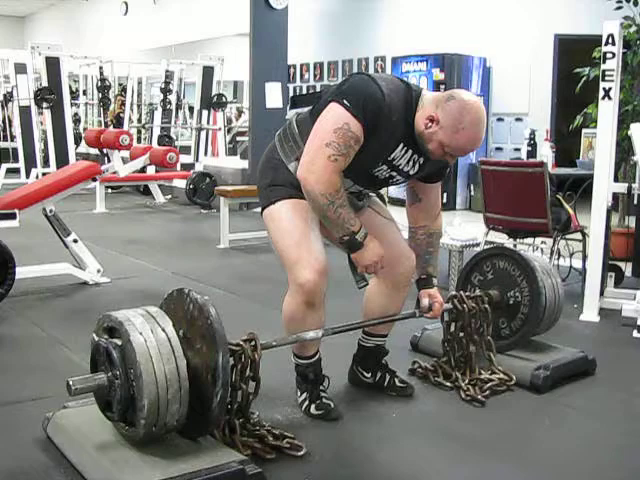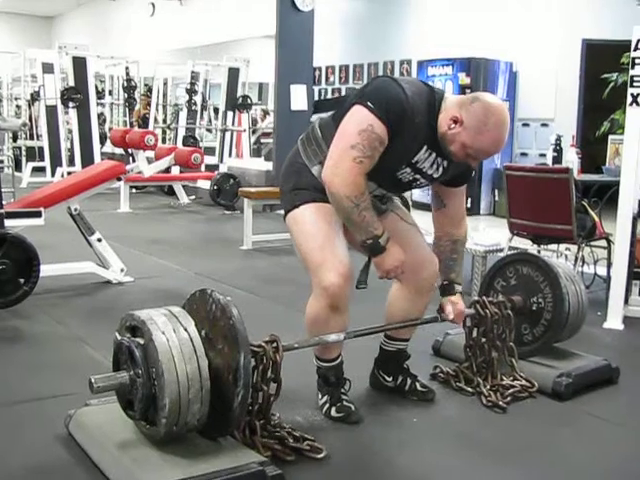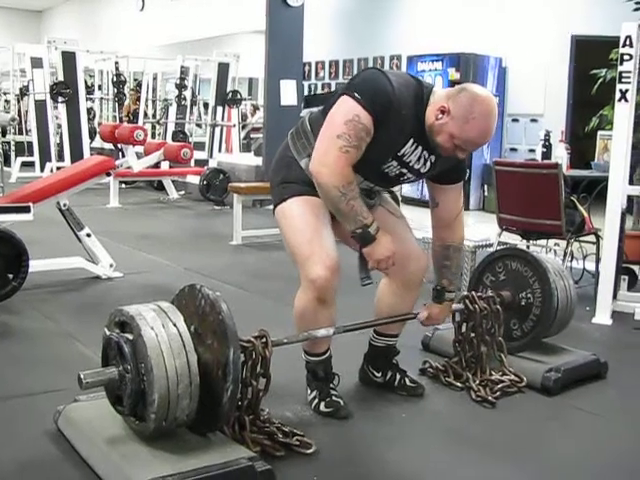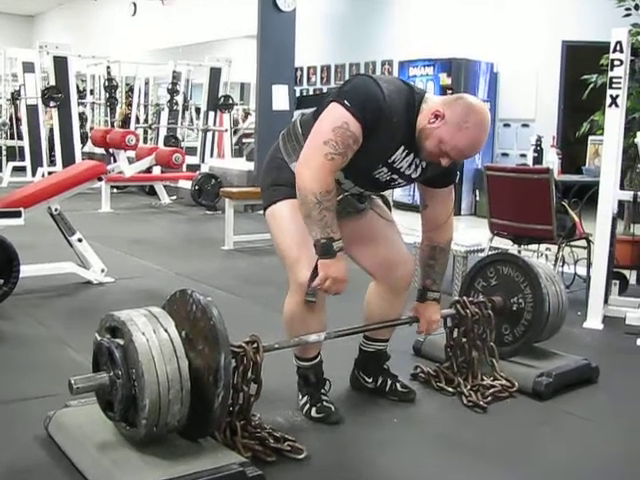
dt=0.4s
person 1, frame 1
left shoulder: (434, 153)
right shoulder: (371, 97)
left elbow: (426, 218)
right elbow: (314, 174)
left wrist: (426, 280)
right wrist: (357, 241)
left hip: (346, 187)
right hip: (292, 177)
left knee: (401, 265)
right knee: (309, 277)
left ankle: (368, 365)
right ankle: (309, 380)
person 1, frame 2
left shoulder: (459, 158)
right shoulder: (394, 100)
left elbow: (451, 223)
right elbow: (338, 177)
left wrist: (451, 288)
right wrist: (380, 245)
left hip: (370, 193)
right hip: (315, 180)
left knee: (424, 270)
right knee: (334, 281)
left ankle: (389, 369)
right ankle: (330, 383)
person 1, frame 3
left shoulder: (450, 156)
right shoulder: (381, 92)
left elbow: (449, 225)
right elbow: (327, 167)
left wrist: (444, 297)
right wrist: (369, 235)
left hip: (361, 188)
right hip: (305, 174)
left knee: (412, 265)
right knee: (321, 273)
left ankle: (379, 364)
right ankle: (319, 378)
person 1, frame 4
left shoulder: (441, 161)
right shoulder: (373, 99)
left elbow: (437, 227)
right elbow: (312, 172)
left wrist: (430, 297)
right wrist: (330, 252)
left hip: (349, 192)
right hip: (294, 178)
left knee: (400, 270)
right knee: (310, 278)
left ankle: (369, 369)
right ankle: (310, 383)
